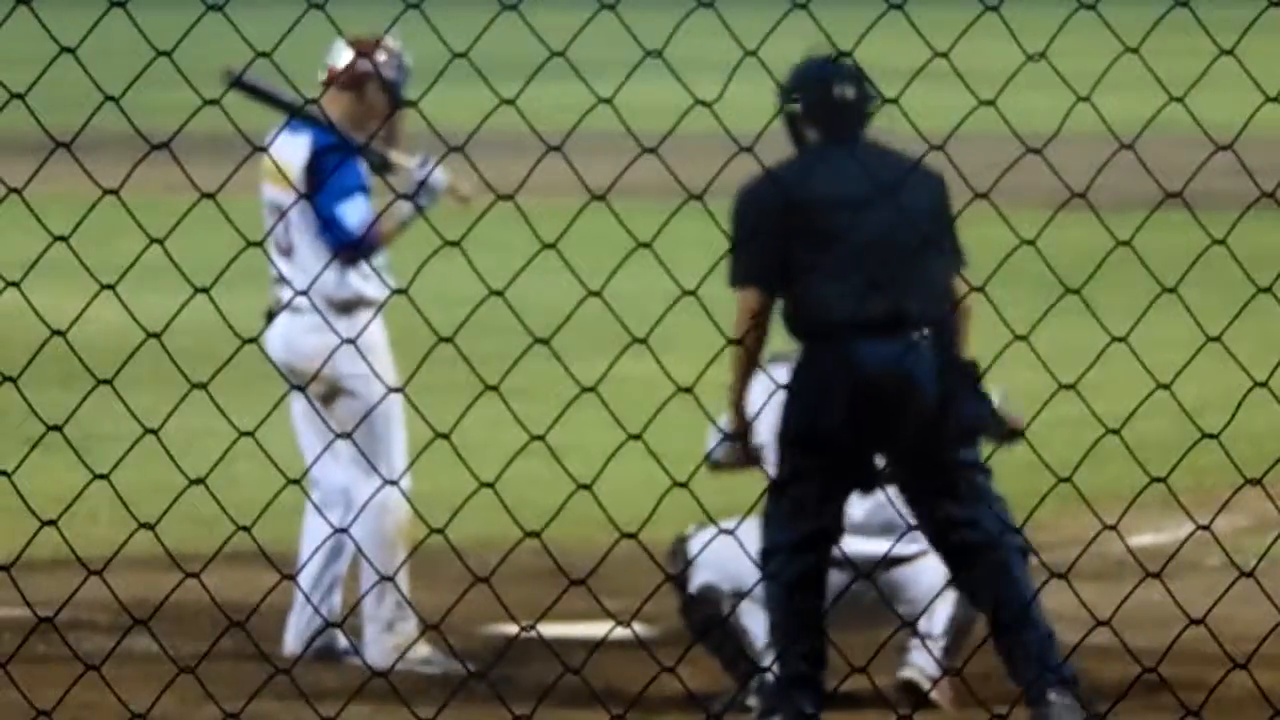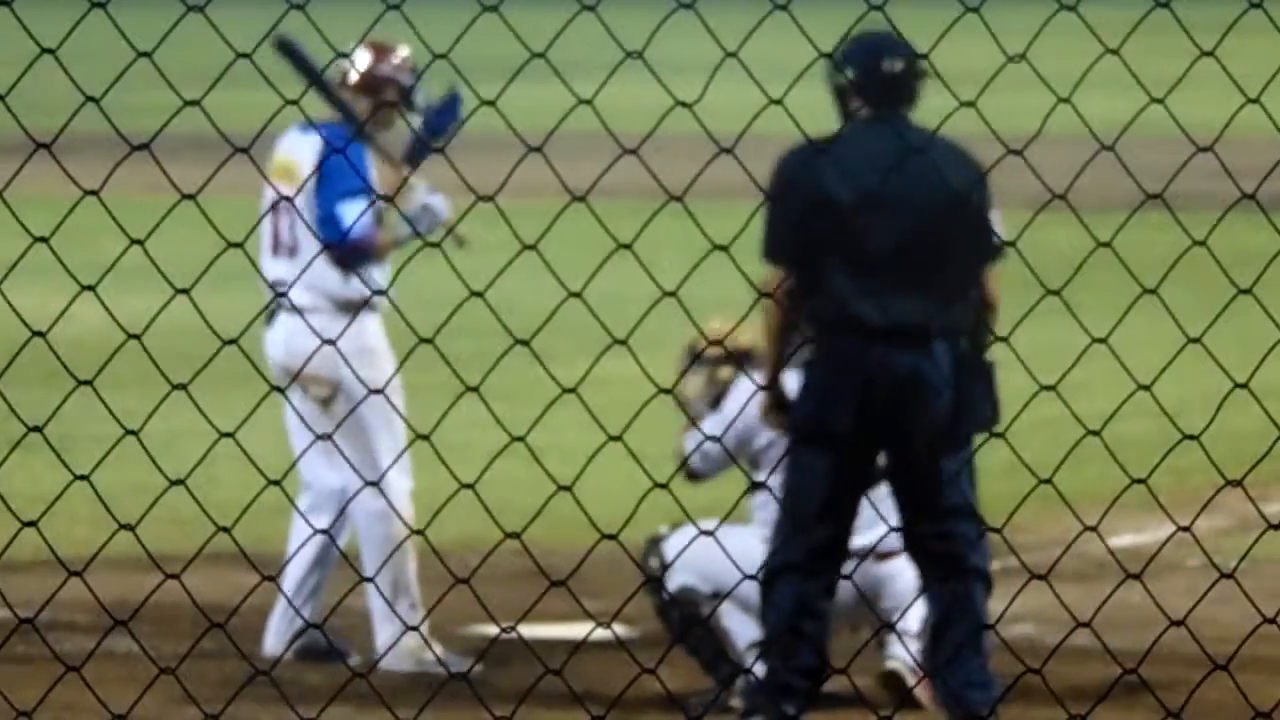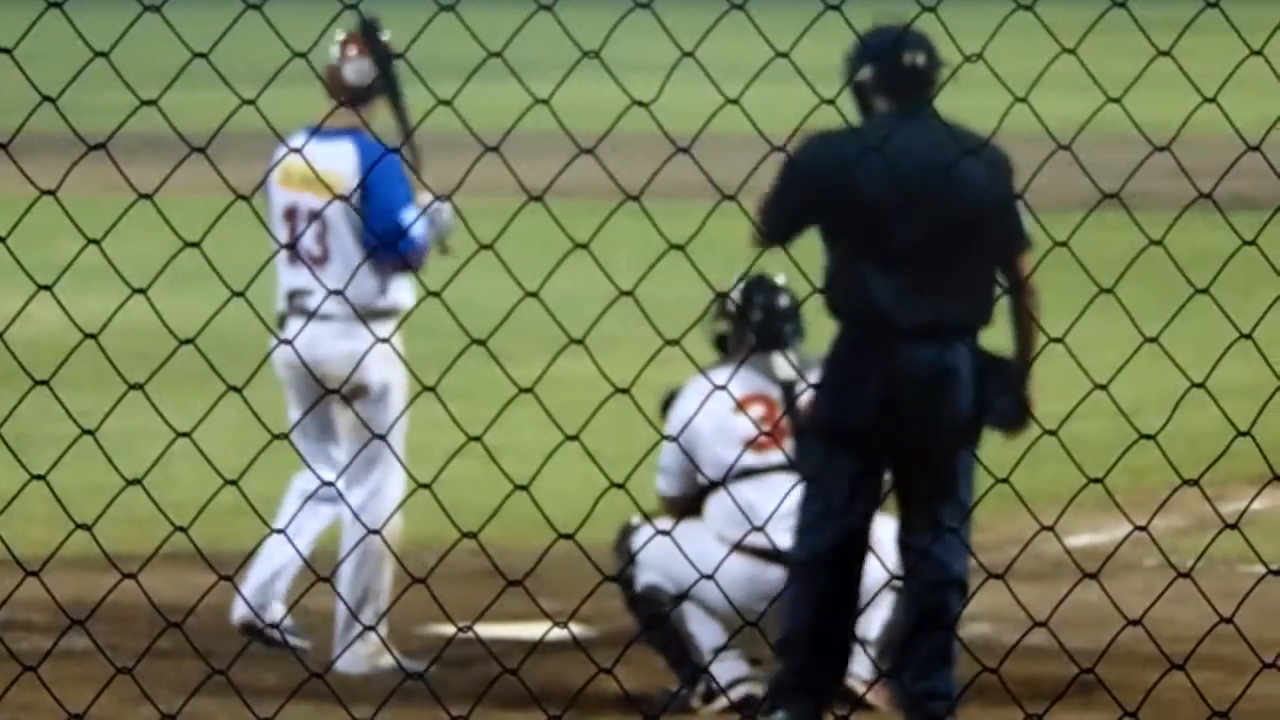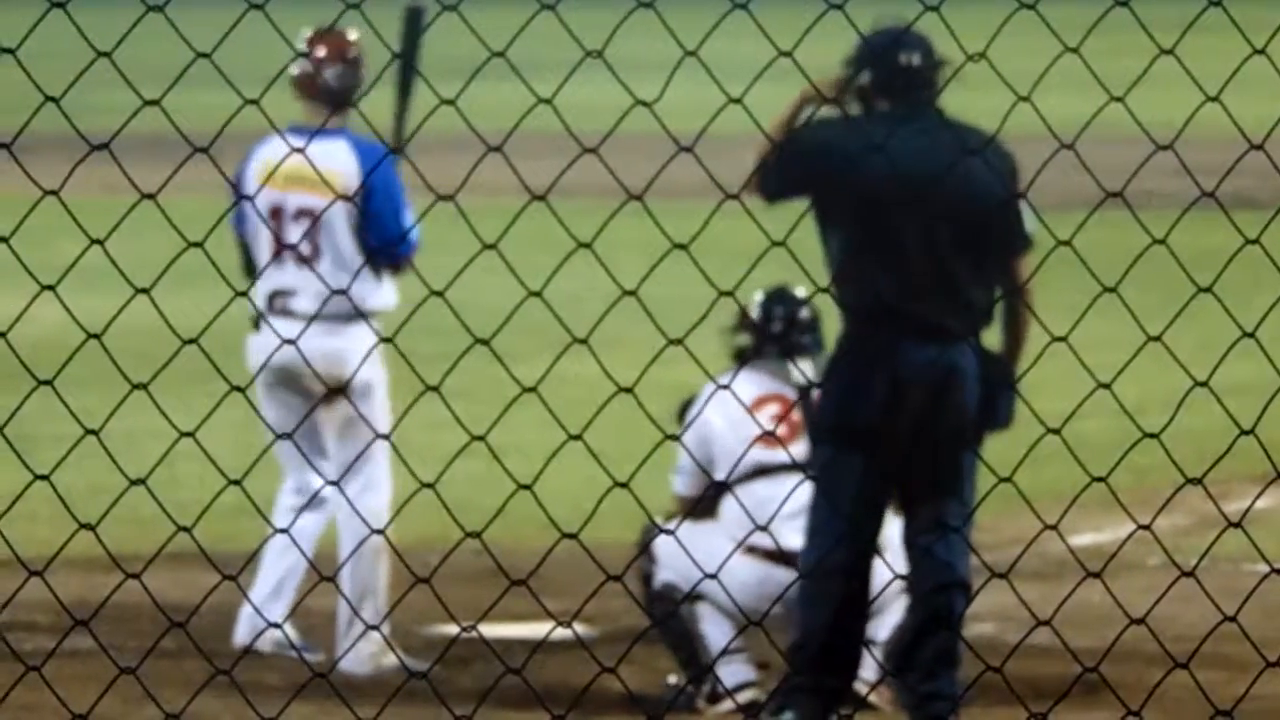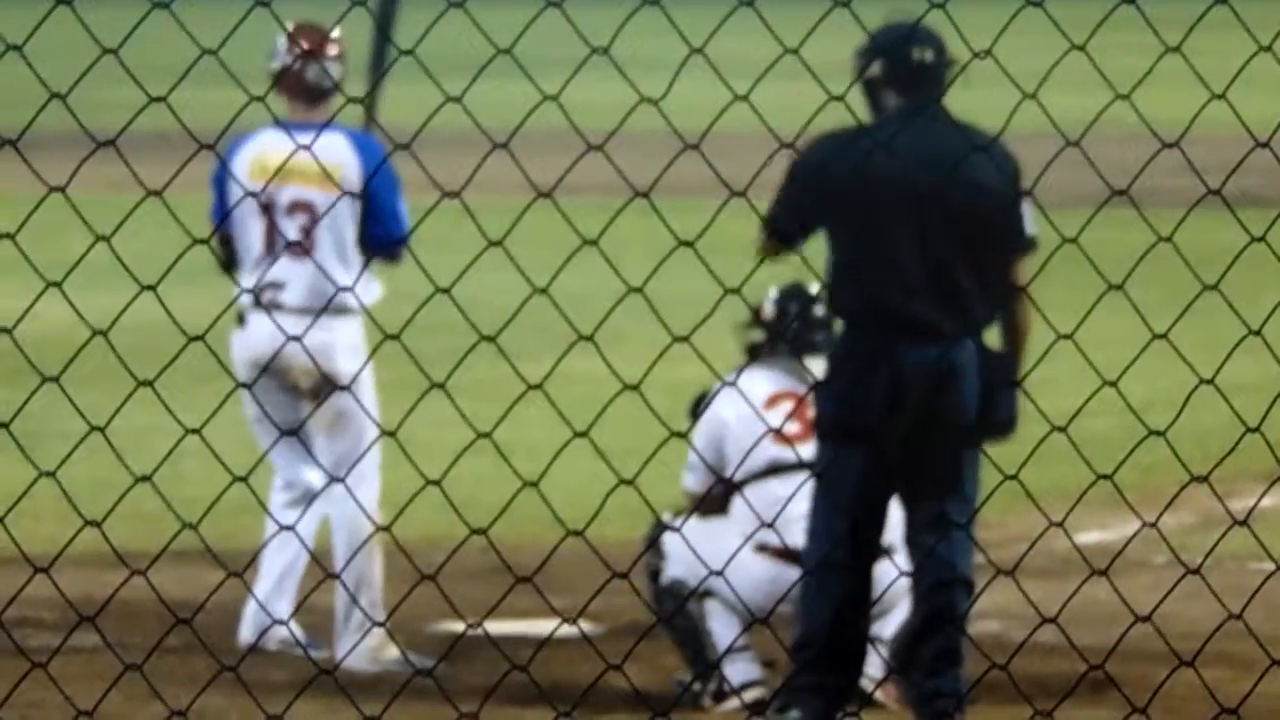
dt=0.5s
person 1, frame 1
left shoulder: (771, 192)
right shoulder: (922, 180)
left elbow: (752, 309)
right elbow: (953, 293)
left wrist: (738, 412)
right wrist: (954, 383)
left hip: (836, 370)
right hip: (926, 363)
left knee: (795, 539)
right knee: (977, 530)
person 1, frame 2
left shoulder: (809, 166)
right shoulder: (959, 168)
left elbow: (785, 286)
right elbow: (983, 291)
left wrist: (773, 376)
right wrist: (971, 373)
left hip: (845, 368)
right hip: (935, 367)
left knee: (806, 540)
right knee: (952, 542)
person 1, frame 3
left shoulder: (831, 155)
right shoulder: (984, 160)
left elbow: (765, 233)
right elbow: (1020, 279)
left wrist: (795, 171)
right wrist: (1020, 375)
left hip: (866, 362)
right hip: (952, 365)
left knee: (829, 535)
right knee: (938, 537)
person 1, frame 4
left shoulder: (839, 144)
right shoulder: (988, 157)
left elbow: (760, 176)
right elbow: (1016, 281)
left wrist: (806, 102)
right wrist: (1005, 373)
left hip: (872, 361)
right hip: (956, 364)
left knee: (840, 534)
right knee: (942, 534)
person 1, frame 5
left shoulder: (839, 155)
right shoulder: (991, 159)
left elbow: (771, 243)
right elbow: (1012, 286)
left wrist: (809, 170)
right wrist: (1007, 381)
left hip: (871, 361)
right hip: (956, 365)
left knee: (841, 533)
right knee: (944, 533)
person 2, frame 1
left shoulder: (289, 138)
right shoulder: (331, 152)
left elbow: (376, 147)
right elbow: (357, 243)
right wrist: (416, 199)
left hip: (297, 329)
right hip: (341, 332)
left knee: (334, 486)
right knee: (380, 484)
left ankle: (312, 628)
right ankle: (390, 638)
person 2, frame 2
left shoulder: (295, 141)
right shoulder: (344, 149)
right elbow: (351, 245)
right wrist: (417, 221)
left hip: (291, 332)
right hip: (343, 334)
left knee: (326, 487)
right knee: (383, 486)
left ankle: (292, 626)
right ankle: (402, 639)
person 2, frame 3
left shoulder: (285, 154)
right shoulder: (372, 157)
right elbow: (408, 250)
right wrist: (433, 217)
left hip: (295, 336)
right hip: (359, 339)
left knee: (321, 475)
right knee: (373, 491)
left ankle: (261, 597)
right ankle: (360, 645)
person 2, frame 4
left shoulder: (259, 157)
right shoulder: (366, 159)
left elbow: (250, 259)
right elbow: (398, 253)
right wrist: (362, 233)
left hip: (272, 339)
right hip: (342, 341)
left knee: (305, 482)
right knee: (362, 490)
left ankle: (261, 623)
right ankle: (364, 645)
person 2, frame 5
left shoulder: (241, 152)
right shoulder: (361, 152)
left elbow: (227, 254)
right elbow: (392, 245)
left hip: (258, 332)
right hip: (330, 333)
left knee: (295, 478)
right knee: (352, 484)
left ankle: (267, 620)
right ankle: (364, 640)
person 3, frame 1
left shoulder: (770, 380)
left elbow: (720, 456)
right hip: (907, 579)
left knee: (693, 553)
left ankle: (768, 677)
right ankle: (926, 665)
person 3, frame 2
left shoulder: (758, 386)
left elbow: (694, 466)
left wrist: (703, 376)
right hip: (888, 576)
left knee: (667, 554)
left ankle: (757, 676)
right ankle: (907, 659)
person 3, frame 3
left shoulder: (702, 391)
left elbow: (675, 504)
left hip: (749, 579)
left knee: (640, 546)
right knee: (889, 536)
left ankle: (723, 680)
right ankle: (862, 671)
person 3, frame 4
left shoulder: (719, 395)
left elbow: (689, 508)
left hip: (762, 579)
left knee: (663, 546)
right knee: (902, 536)
left ankle: (729, 682)
right ankle: (868, 672)
person 3, frame 5
left shoulder: (733, 392)
left elbow: (700, 503)
left hip: (773, 576)
right hip: (872, 581)
left knee: (671, 542)
left ankle: (735, 681)
right ankle: (874, 669)
